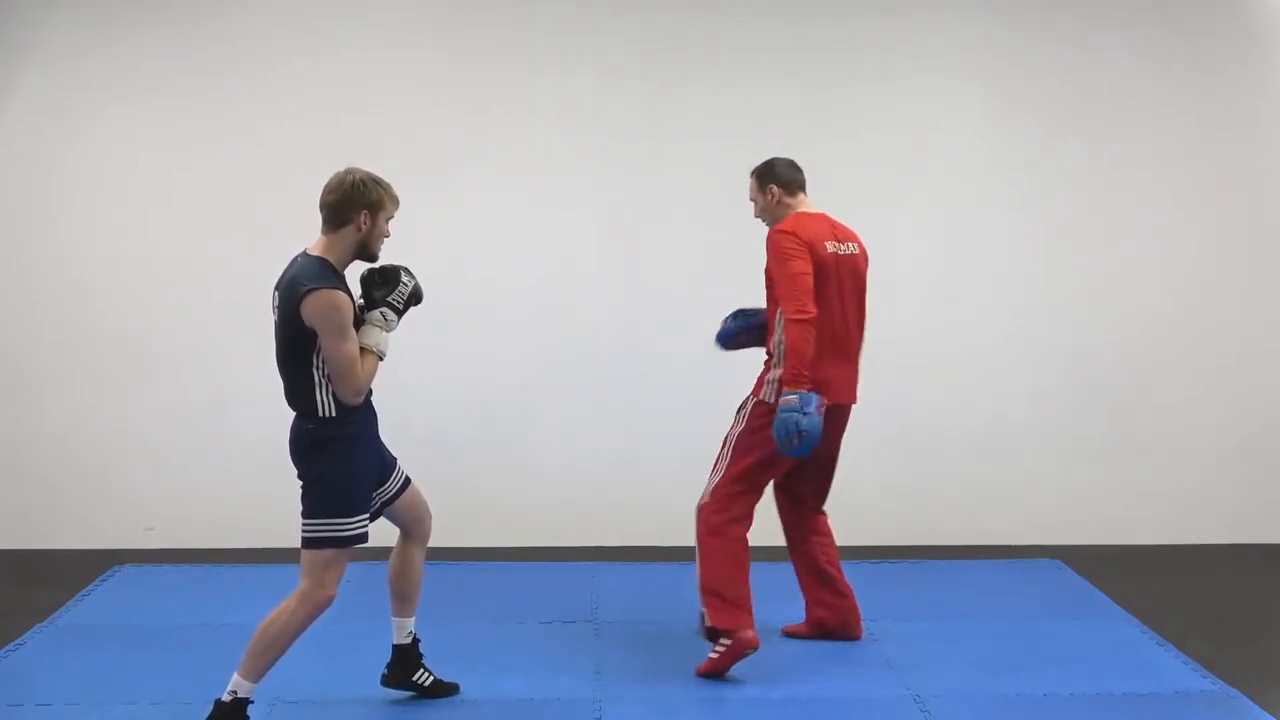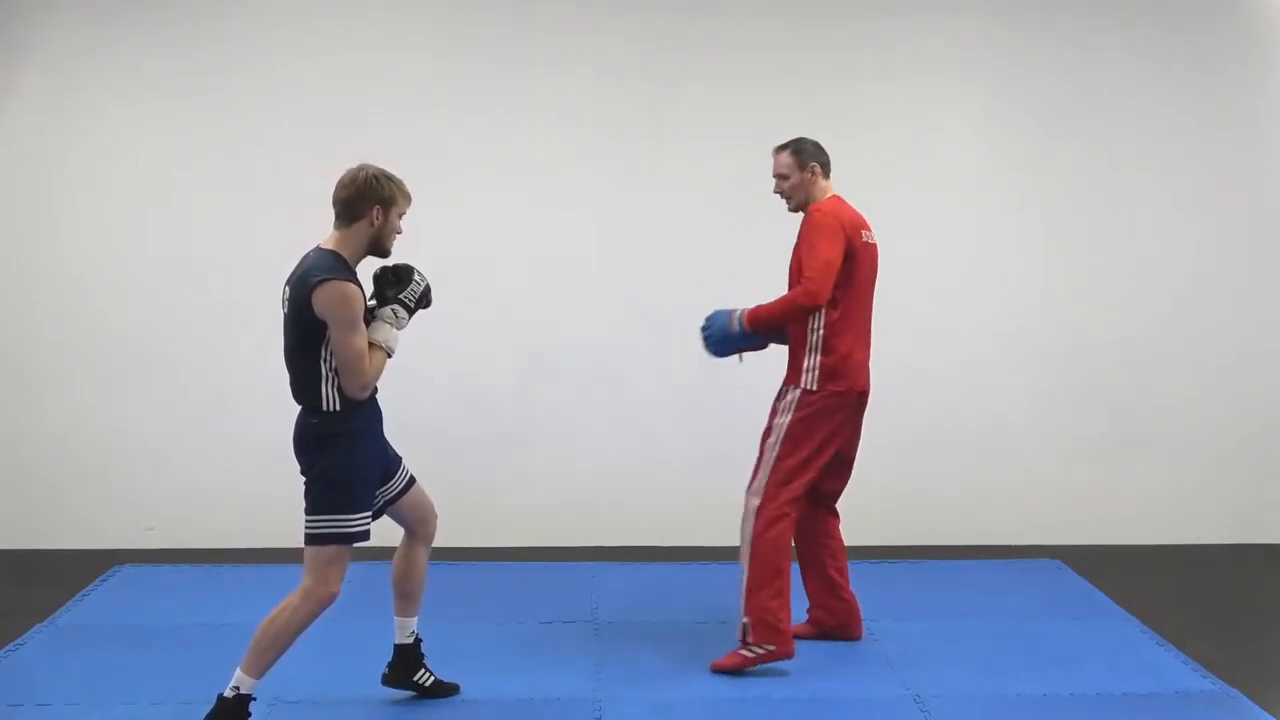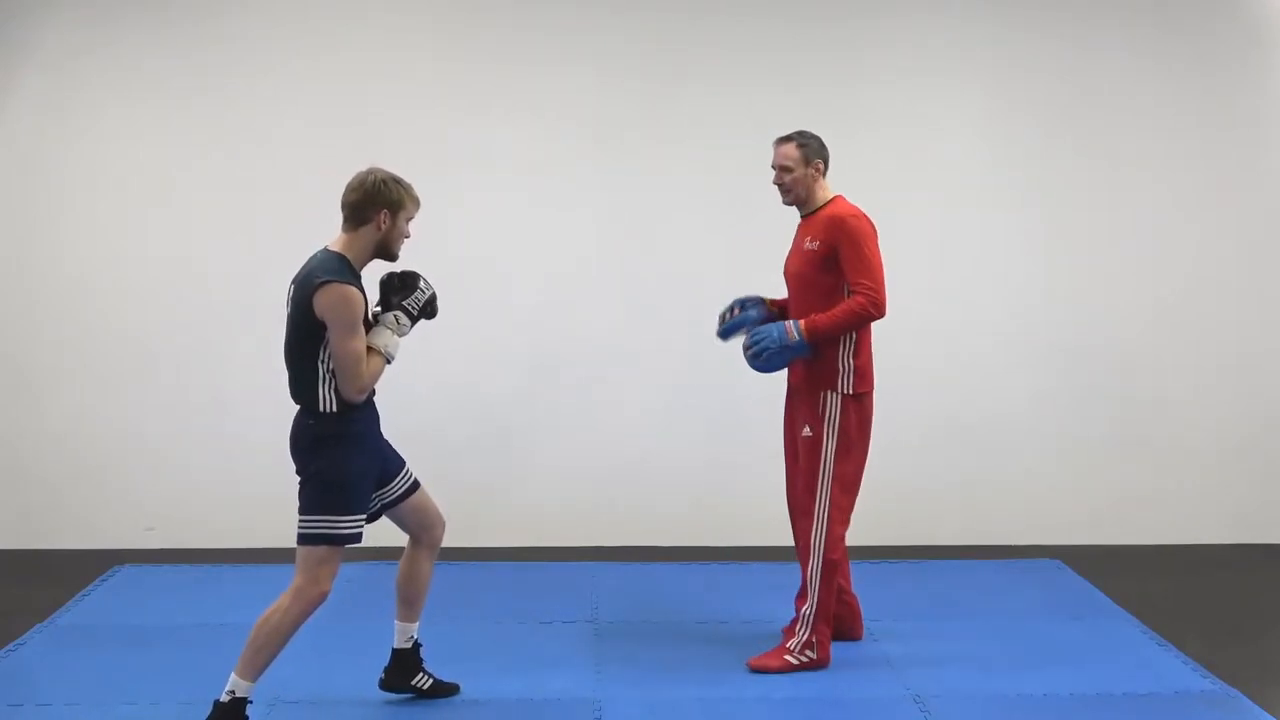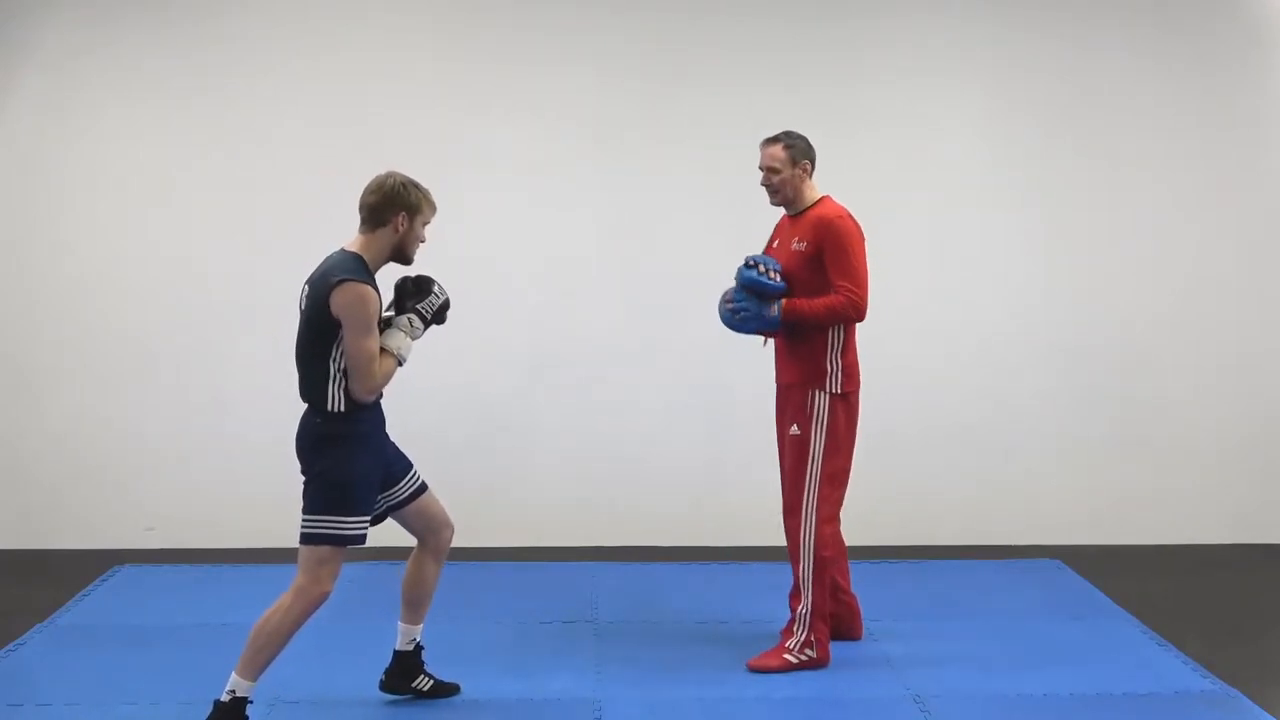
dt=0.4s
person 1, frame 1
left shoulder: (306, 269)
right shoulder: (324, 293)
right elbow: (352, 387)
left wrist: (370, 310)
right wrist: (382, 317)
left hip: (349, 435)
right hip: (332, 443)
left knee: (418, 523)
right knee: (317, 591)
left ankle: (404, 660)
person 1, frame 2
left shoulder: (319, 266)
right shoulder: (335, 286)
right elbow: (359, 381)
left wrist: (382, 308)
right wrist: (392, 315)
left hip: (354, 432)
right hip: (336, 439)
left knee: (422, 522)
right knee: (321, 588)
left ankle: (405, 660)
person 1, frame 3
left shoulder: (327, 269)
right shoulder: (338, 288)
right elbow: (356, 384)
left wrist: (389, 315)
right wrist: (395, 322)
left hip: (358, 435)
right hip: (332, 442)
left knee: (429, 529)
right knee: (311, 587)
left ankle: (403, 664)
person 1, frame 4
left shoulder: (340, 269)
right shoulder: (355, 288)
right elbow: (366, 385)
left wrist: (401, 318)
right wrist: (408, 324)
left hip: (363, 435)
right hip: (338, 442)
left knee: (438, 532)
right knee: (313, 586)
left ankle: (405, 665)
person 2, frame 1
left shoulder: (788, 235)
right shoulder: (850, 241)
left elbow: (801, 315)
left wrist: (796, 388)
left hip: (794, 394)
right hip: (837, 395)
left knee: (722, 505)
right knee: (802, 504)
left ankle: (730, 627)
right ankle: (836, 615)
person 2, frame 2
left shoulder: (823, 218)
right shoulder: (853, 223)
left elbow: (810, 296)
left wrist: (746, 322)
right wrist: (768, 327)
left hip: (817, 383)
right hip: (844, 381)
left knee: (768, 502)
right knee: (814, 501)
left ankle: (766, 636)
right ankle: (835, 616)
person 2, frame 3
left shoulder: (847, 222)
right shoulder: (807, 227)
left elbow: (870, 301)
left wrist: (802, 331)
right wrist: (765, 309)
left hip: (838, 389)
right hip: (807, 386)
left knee: (821, 511)
right knee: (810, 507)
left ankle: (809, 640)
right ankle: (840, 615)
person 2, frame 4
left shoulder: (833, 223)
right shoulder: (785, 227)
left elbow: (852, 304)
right elbow: (767, 294)
left wrist: (778, 310)
left hip: (824, 387)
right hip: (795, 384)
left knee: (807, 506)
right knee: (815, 503)
left ankle: (808, 638)
right ankle: (840, 614)
